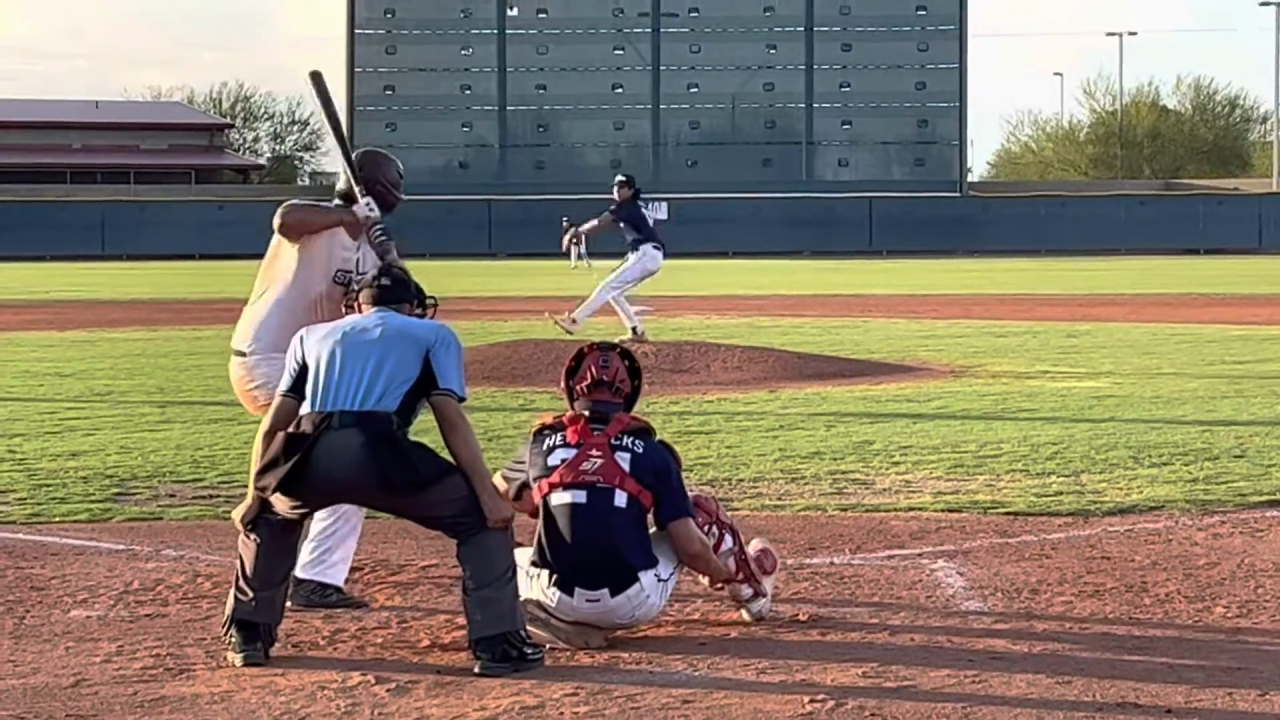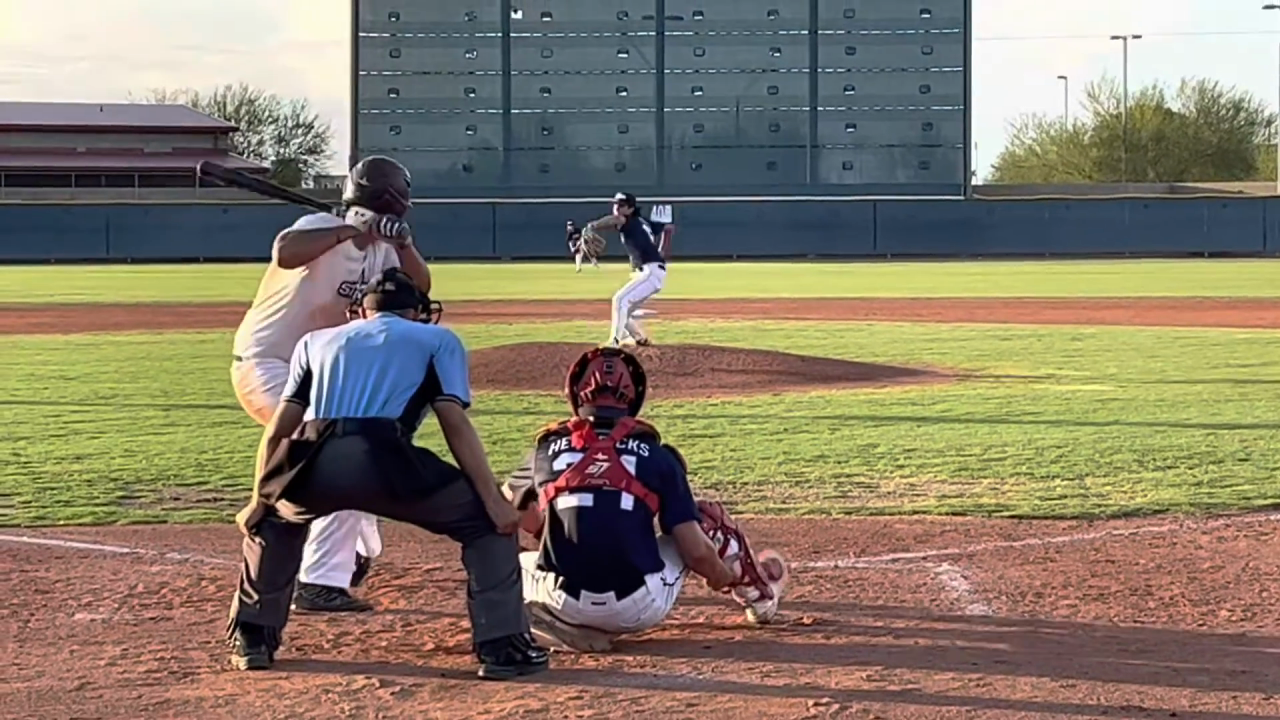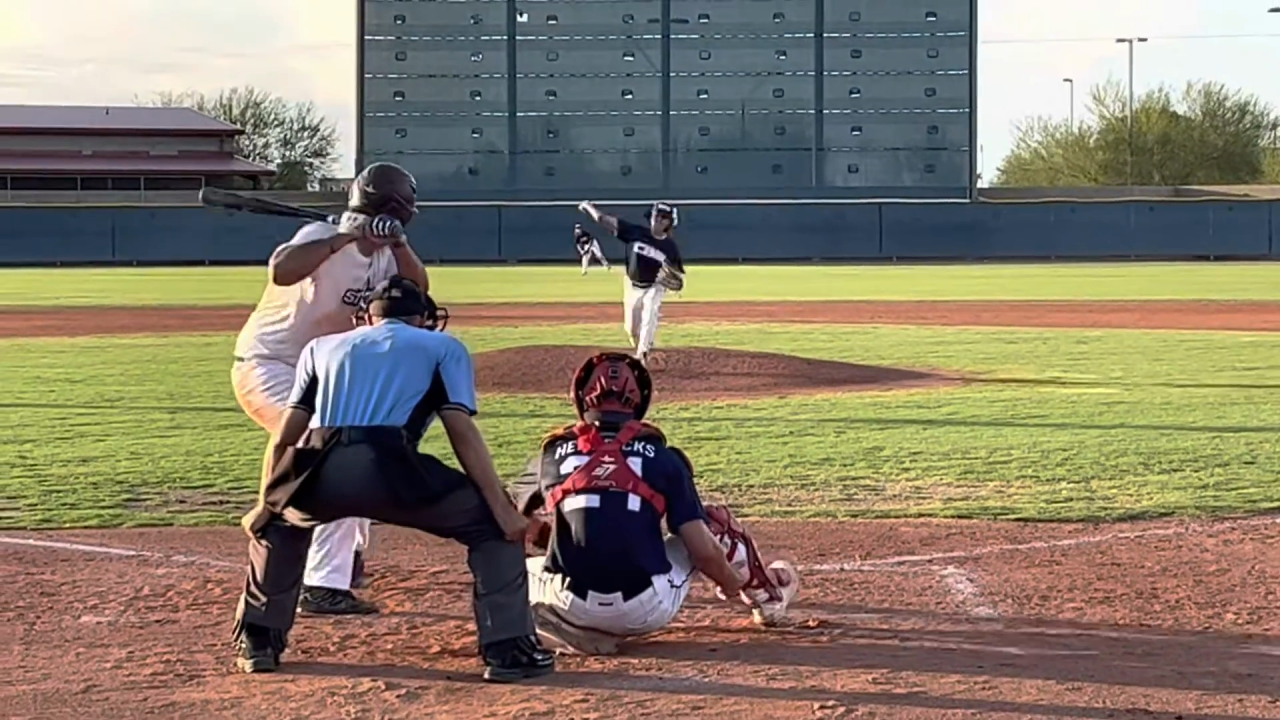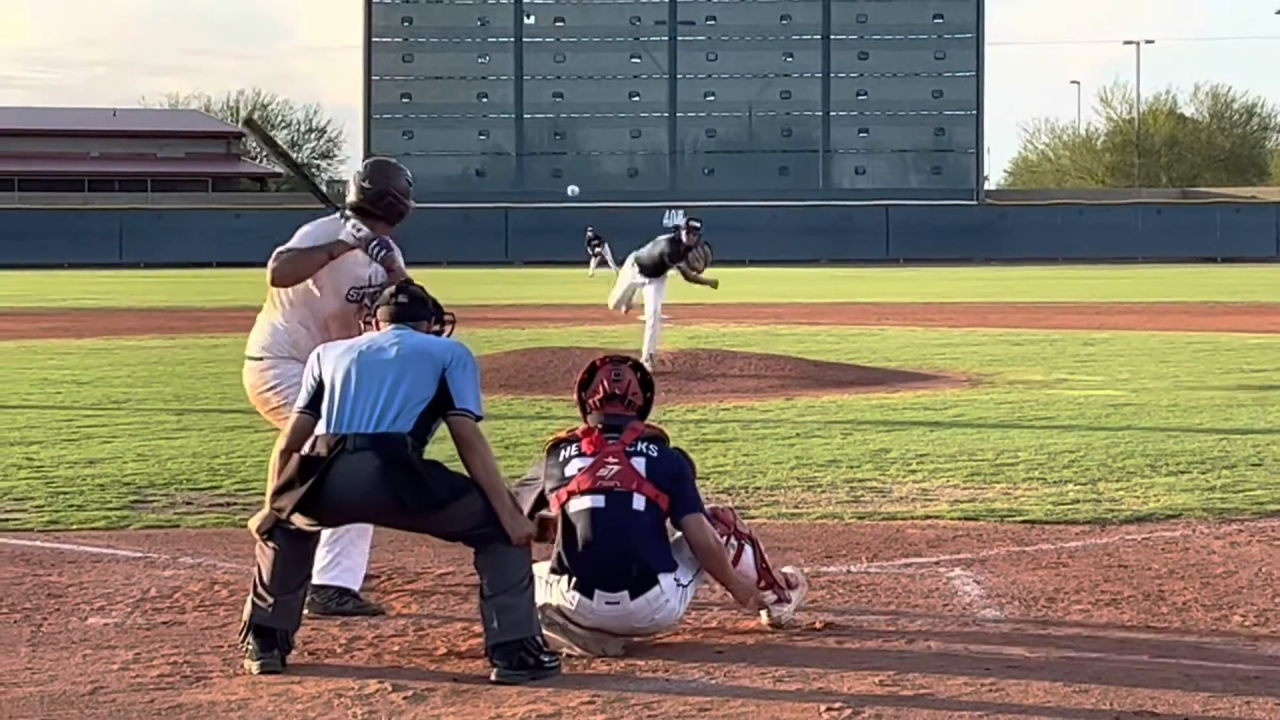
dt=0.2s
person 1, frame 1
left shoulder: (370, 240)
right shoulder: (318, 224)
right elbow: (284, 221)
left wrist: (387, 256)
right wrist: (350, 214)
right hip: (266, 362)
left ankle: (334, 547)
right ankle: (315, 581)
person 1, frame 2
left shoulder: (382, 247)
right shoulder: (320, 229)
left elbow: (419, 286)
right elbow: (283, 255)
left wrist: (404, 242)
right wrist: (346, 229)
right hip: (265, 366)
left ankle: (353, 551)
right ankle: (319, 585)
person 1, frame 3
left shoulder: (384, 251)
right shoulder: (322, 236)
left elbow: (416, 289)
right elbow: (280, 272)
left wrist: (399, 244)
right wrist: (341, 238)
right hip: (267, 368)
left ankle: (343, 556)
right ankle: (324, 587)
person 1, frame 4
left shoulder: (381, 246)
right shoulder: (321, 234)
right elbow: (279, 275)
left wrist: (392, 270)
right wrist: (343, 245)
right hip: (281, 369)
left ankle: (336, 566)
right ankle: (331, 588)
person 2, frame 1
left shoulder: (311, 335)
right shoulder: (433, 333)
left elbow: (274, 425)
right elbow: (450, 417)
left wrist: (255, 496)
right wrist: (488, 495)
left hip: (309, 460)
right hip: (378, 455)
left knee: (268, 516)
right knee: (480, 515)
left ankle: (248, 635)
right ankle: (497, 643)
person 2, frame 2
left shoulder: (315, 340)
right shoulder: (437, 338)
left elbow: (278, 431)
right elbow: (455, 424)
left wrist: (259, 500)
right wrist: (494, 501)
left hip: (313, 466)
right hip: (382, 461)
left knee: (272, 519)
right knee: (485, 518)
left ankle: (252, 639)
right ankle: (501, 647)
person 2, frame 3
left shoulder: (322, 346)
right shoulder: (443, 346)
left elbow: (284, 439)
right elbow: (461, 431)
left wrist: (266, 504)
right wrist: (502, 509)
left hip: (318, 475)
right hip: (388, 469)
left knee: (278, 524)
right knee: (491, 522)
left ankle: (258, 642)
right ankle: (507, 650)
person 2, frame 4
left shoulder: (329, 352)
right shoulder: (449, 352)
left elbow: (290, 444)
right elbow: (468, 438)
left wrist: (272, 507)
right wrist: (509, 514)
left hip: (325, 482)
right hip: (393, 477)
left knee: (284, 526)
right knee: (497, 523)
left ankle: (265, 644)
right ankle: (514, 650)
person 3, frame 1
left shoulder: (543, 442)
right shoulder: (650, 451)
left elbow: (500, 491)
right elbow: (691, 548)
right wrist: (721, 572)
left hip: (557, 601)
right hip: (632, 605)
right knee: (703, 510)
left ankle: (564, 622)
right ankle: (751, 590)
person 3, frame 2
left shoulder: (548, 448)
right shoulder: (655, 455)
left elbow: (508, 506)
right elbow: (696, 552)
right wrist: (725, 577)
left hip: (564, 603)
right hip: (638, 608)
right knee: (708, 516)
left ankle: (564, 623)
right ankle: (758, 593)
person 3, frame 3
left shoulder: (555, 452)
right shoulder: (661, 457)
right elbow: (703, 551)
right wrist: (730, 581)
left hip: (572, 605)
right hip: (646, 610)
right knee: (714, 520)
left ankle: (569, 624)
right ankle: (767, 596)
person 3, frame 4
left shoulder: (558, 455)
right shoulder: (664, 457)
right elbow: (703, 542)
right wrist: (735, 585)
left hip: (580, 608)
right hip: (654, 609)
right knee: (720, 522)
left ankle: (571, 625)
right ankle: (774, 597)
person 4, frame 1
left shoulder: (626, 206)
right shoulder: (634, 208)
left elbow: (599, 222)
left wrist: (576, 231)
left hip: (647, 255)
right hip: (648, 255)
left knee: (607, 287)
right knee: (613, 294)
left ankle: (574, 321)
right ankle: (637, 332)
person 4, frame 2
left shoulder: (635, 222)
right shoulder: (642, 222)
left elbow: (618, 219)
left wrist: (593, 225)
right wrist: (659, 254)
left hip: (652, 273)
right hip: (649, 273)
left knee: (621, 299)
right knee: (623, 314)
left ankle: (615, 343)
right ankle: (641, 338)
person 4, frame 3
left shoulder: (671, 247)
right shoulder: (636, 231)
left elbow: (678, 275)
right elbow: (604, 220)
right wrist: (589, 207)
left hip: (655, 286)
right hip: (635, 286)
left knee: (650, 312)
right knee: (632, 330)
left ankle: (642, 355)
right ankle: (645, 342)
person 4, frame 4
left shoulder: (688, 247)
right shoulder: (668, 244)
right elbow: (687, 274)
right wrist: (706, 281)
left hip: (656, 277)
right hip: (635, 269)
left knee: (653, 315)
right knee: (616, 304)
left ankle: (648, 359)
